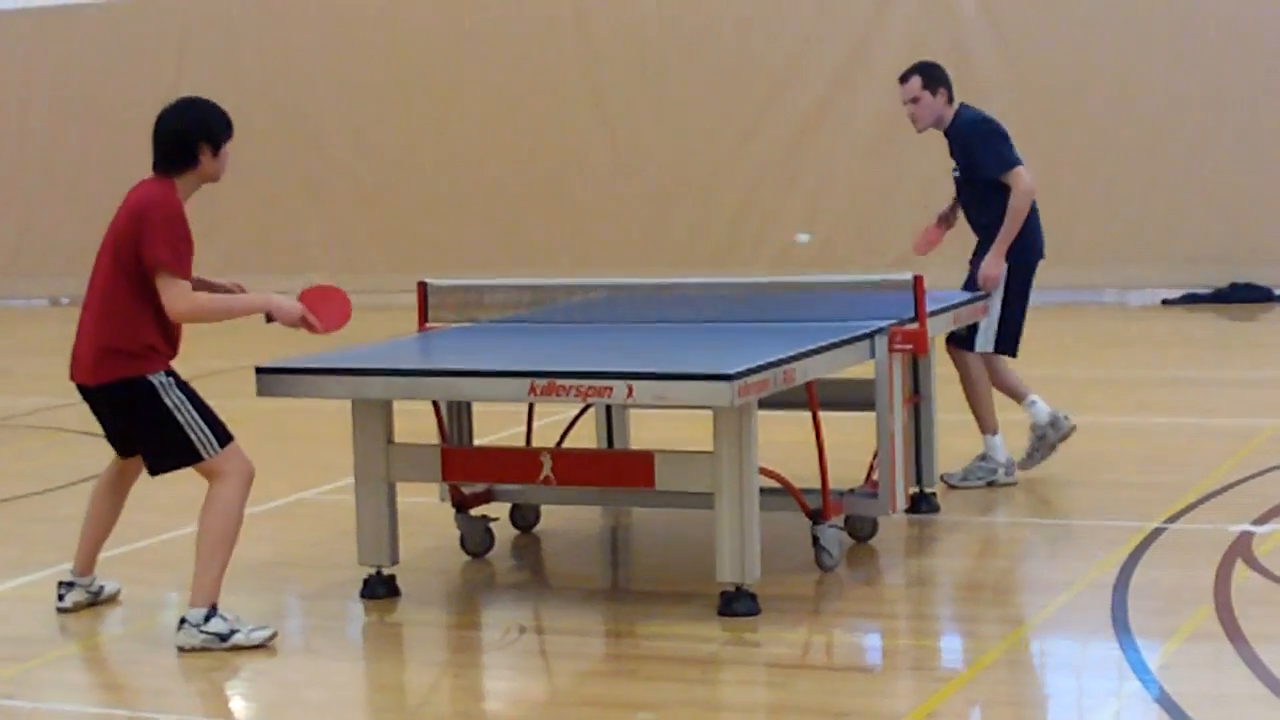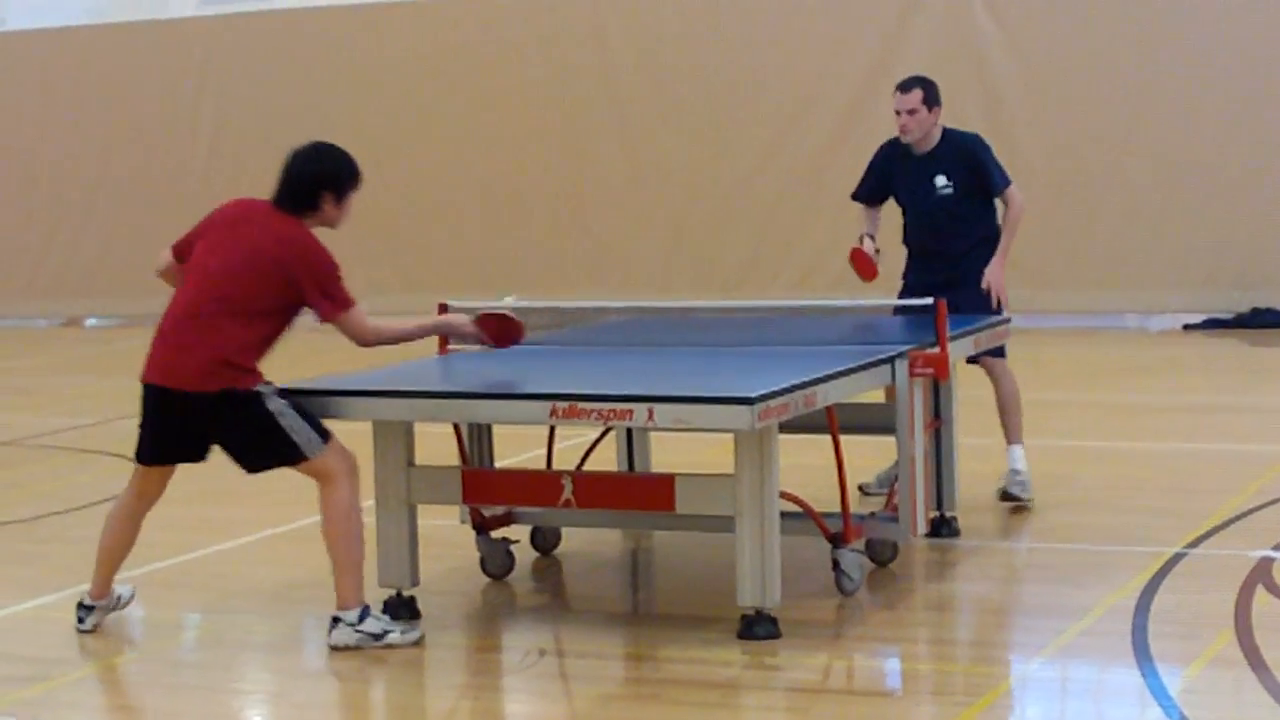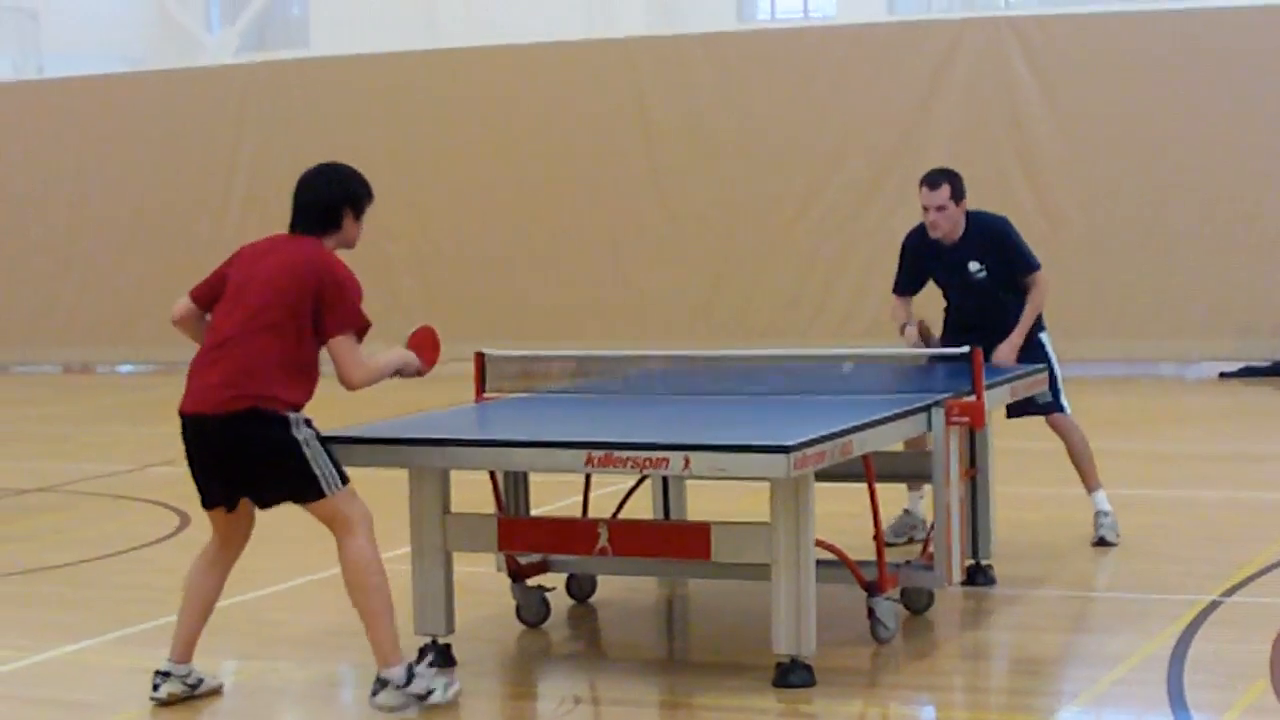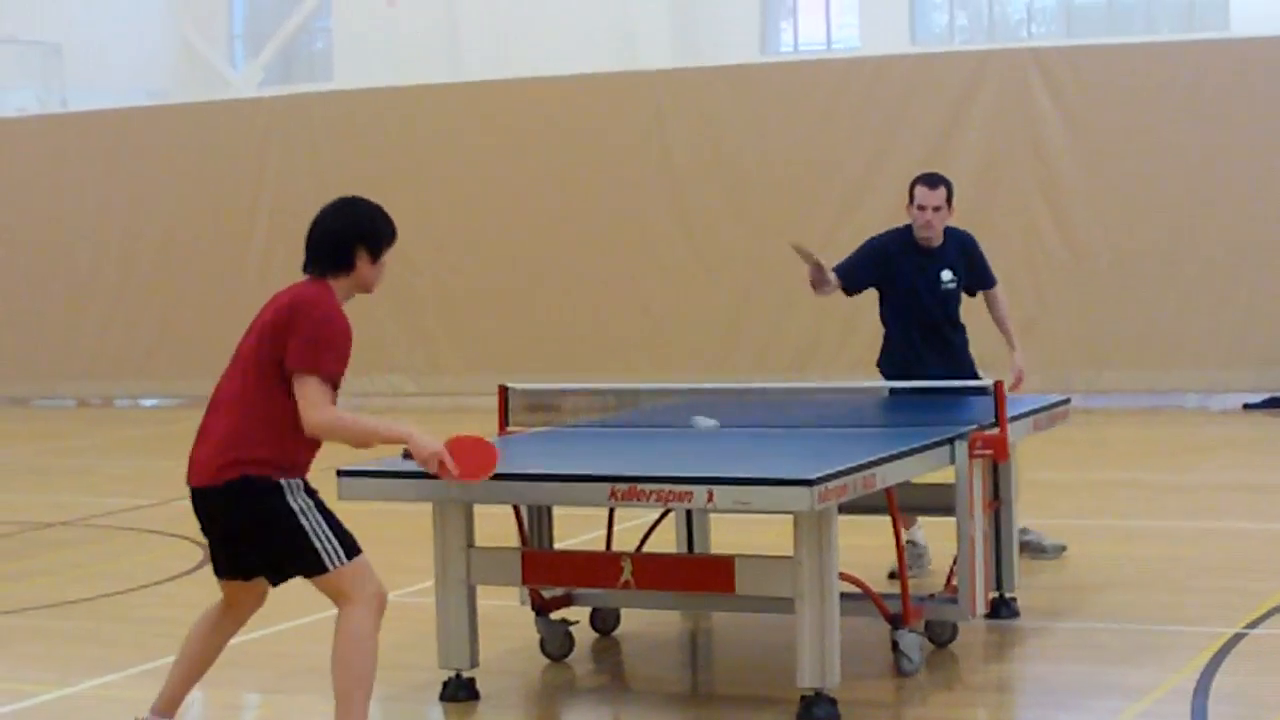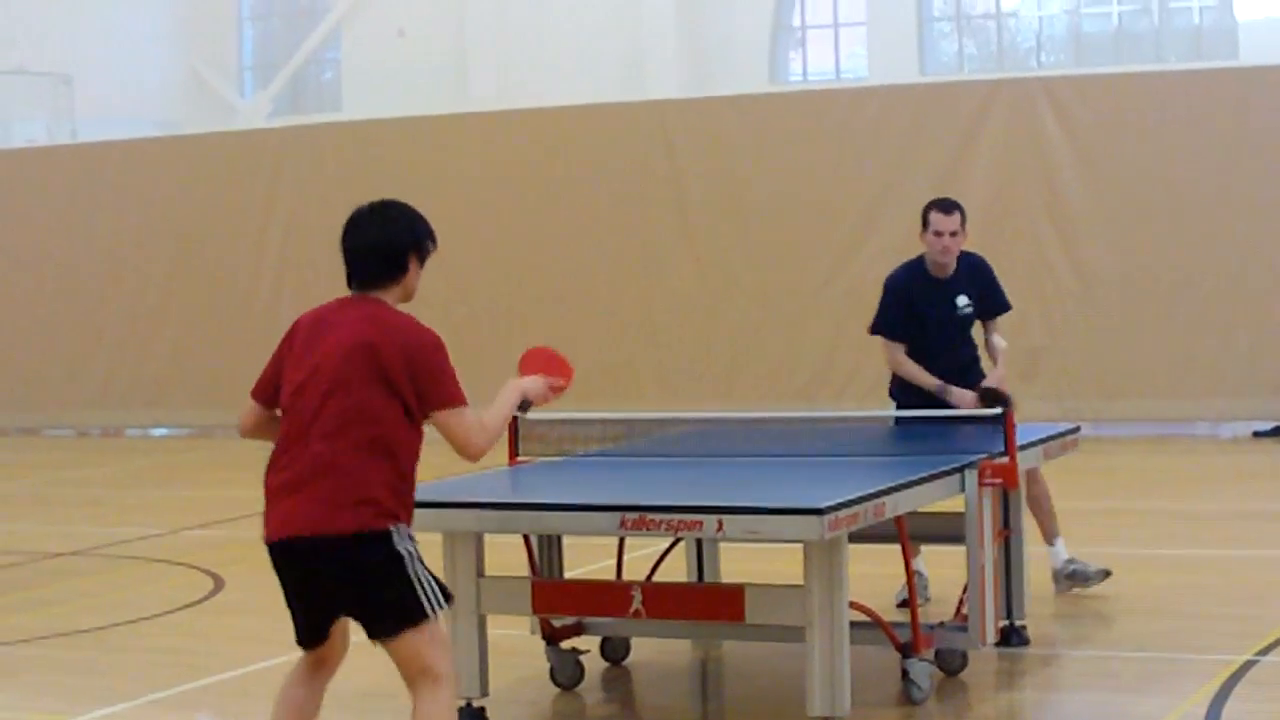
dt=0.5s
person 1, frame 1
left shoulder: (146, 195)
right shoulder: (163, 209)
right elbow: (180, 308)
left wrist: (211, 286)
right wrist: (268, 303)
left hip: (98, 362)
right hip: (132, 368)
left knee: (128, 463)
right knee: (232, 471)
left ankle: (78, 582)
right ankle: (201, 617)
person 1, frame 2
left shoulder: (233, 213)
right shoulder: (307, 254)
left elbow: (169, 266)
right elbow: (364, 334)
right wrist: (444, 325)
left hip: (162, 373)
right hip: (224, 384)
left knee: (145, 484)
right knee: (338, 471)
left ankle: (95, 600)
right ankle: (351, 617)
person 1, frame 3
left shoulder: (253, 252)
right shoulder: (333, 274)
left elbow: (183, 315)
right elbow: (354, 374)
right wrist: (397, 358)
left hip: (200, 410)
right hip: (259, 411)
left knee: (228, 537)
right knee: (353, 523)
left ankle: (175, 672)
right ankle: (394, 673)
person 1, frame 4
left shoulder: (288, 302)
right shoulder: (323, 320)
right elbow: (316, 419)
left wrist: (341, 422)
right wrist: (409, 436)
left hip: (215, 470)
right hip: (258, 480)
left knee: (241, 600)
right knee: (365, 597)
person 1, frame 5
left shoulder: (307, 327)
right shoulder: (411, 339)
left elbow: (251, 421)
right elbow: (472, 443)
right wrist: (518, 388)
left hip: (286, 530)
right hip: (359, 532)
left knee: (321, 658)
right knee: (433, 673)
person 2, frame 1
left shoulder: (972, 128)
right shoulder: (964, 126)
left elbow: (1023, 185)
left wrist: (996, 255)
right wrist: (955, 208)
left hip: (1008, 250)
right hip: (1010, 248)
left knee: (962, 346)
right knee: (977, 348)
left ankle: (996, 458)
right ankle: (1044, 417)
person 2, frame 2
left shoulder: (968, 148)
right shoulder: (889, 157)
left elbow: (1014, 202)
right elbow: (869, 205)
left wrist: (997, 264)
right wrist: (868, 238)
left hip: (974, 275)
right hip: (922, 276)
left knee: (993, 361)
left ankle: (1018, 468)
person 2, frame 3
left shoulder: (995, 230)
right shoulder: (917, 243)
left elbow: (1039, 285)
right elbow: (902, 298)
left wrist: (1013, 342)
right wrist: (907, 327)
left hip: (1017, 335)
right hip: (959, 336)
left knee: (1059, 418)
left ankle: (1102, 509)
right ankle: (915, 513)
person 2, frame 4
left shoulder: (963, 245)
right shoulder: (883, 248)
left elbow: (990, 293)
right elbow: (834, 285)
left wrist: (1014, 347)
right wrist: (820, 281)
left hip: (956, 367)
right hip: (903, 373)
left ankle: (1011, 530)
right ankle: (914, 542)
person 2, frame 5
left shoulder: (976, 269)
right shoulder: (901, 283)
left elbow: (990, 326)
right elbow: (895, 356)
left wrist: (999, 372)
right wrist: (948, 392)
left hip: (976, 388)
right hip: (919, 395)
left knee: (1026, 464)
left ankle: (1062, 562)
right ankle: (917, 573)
